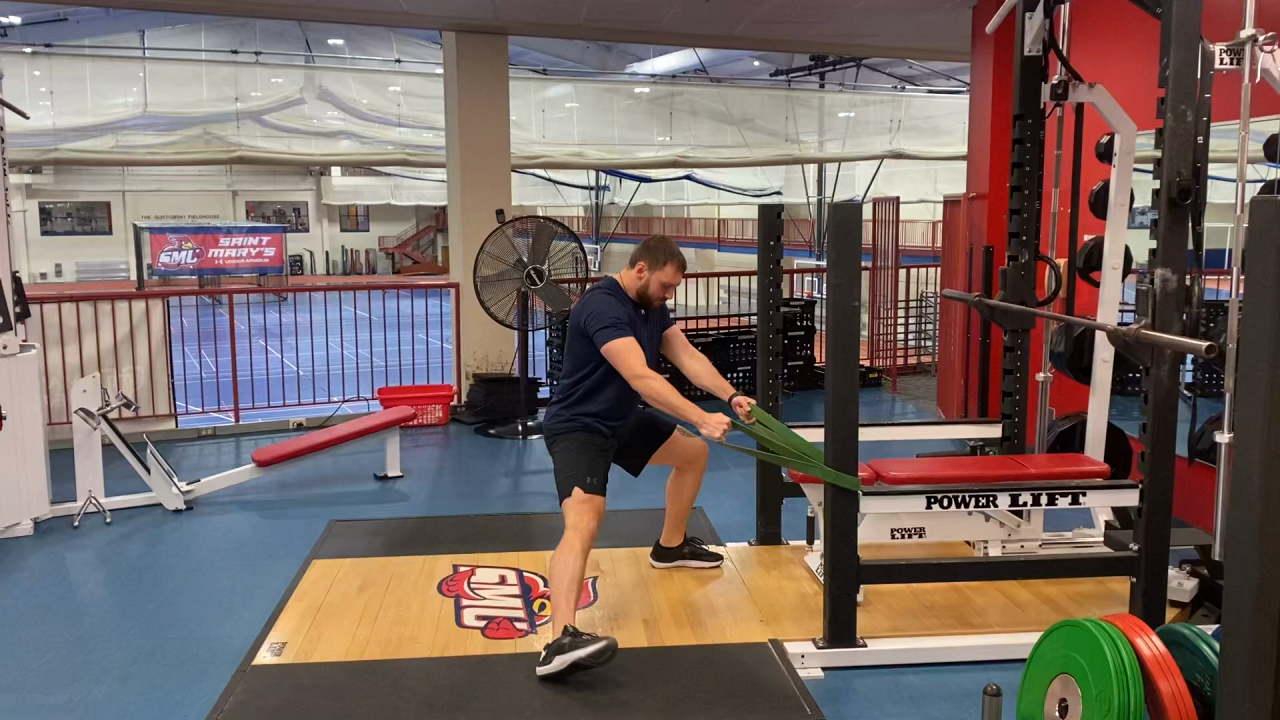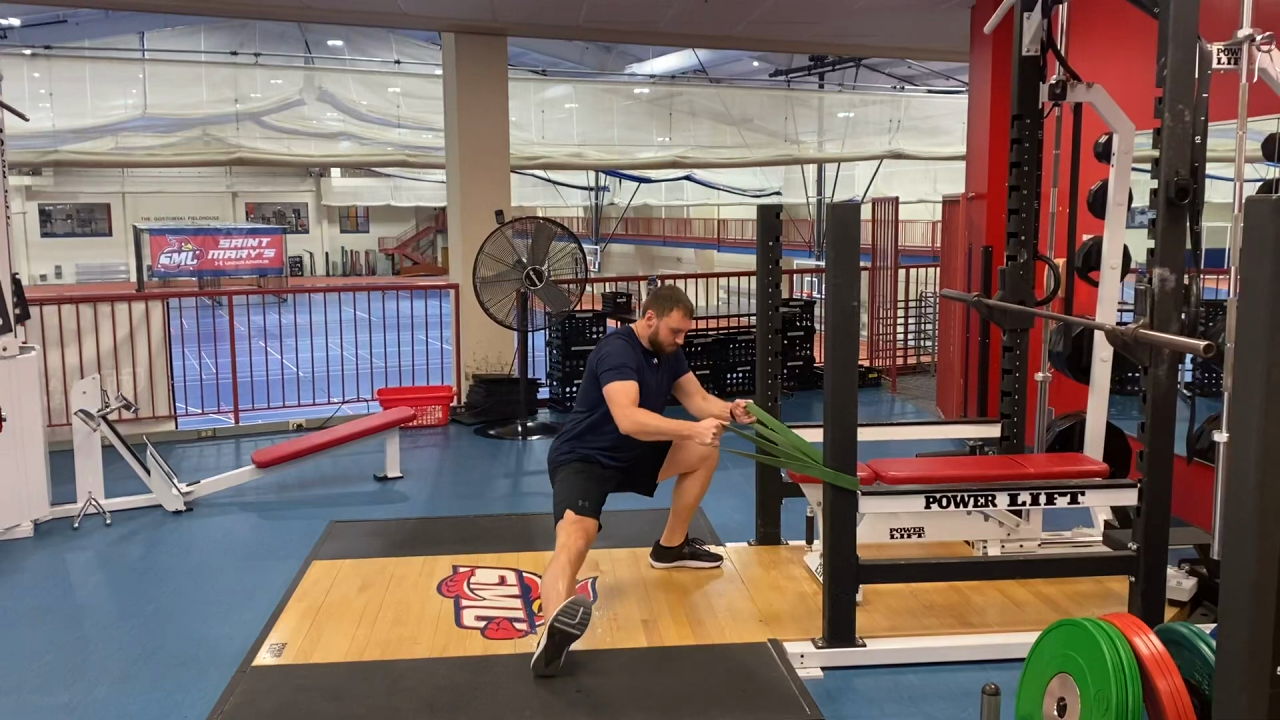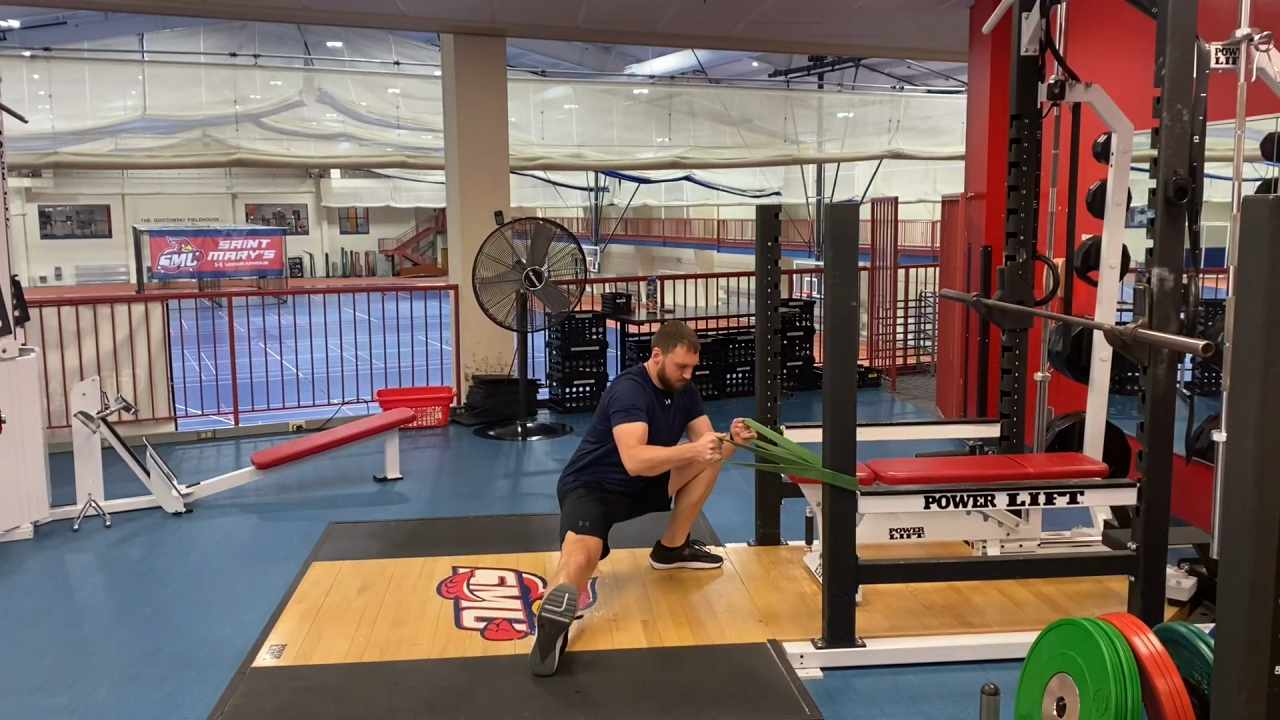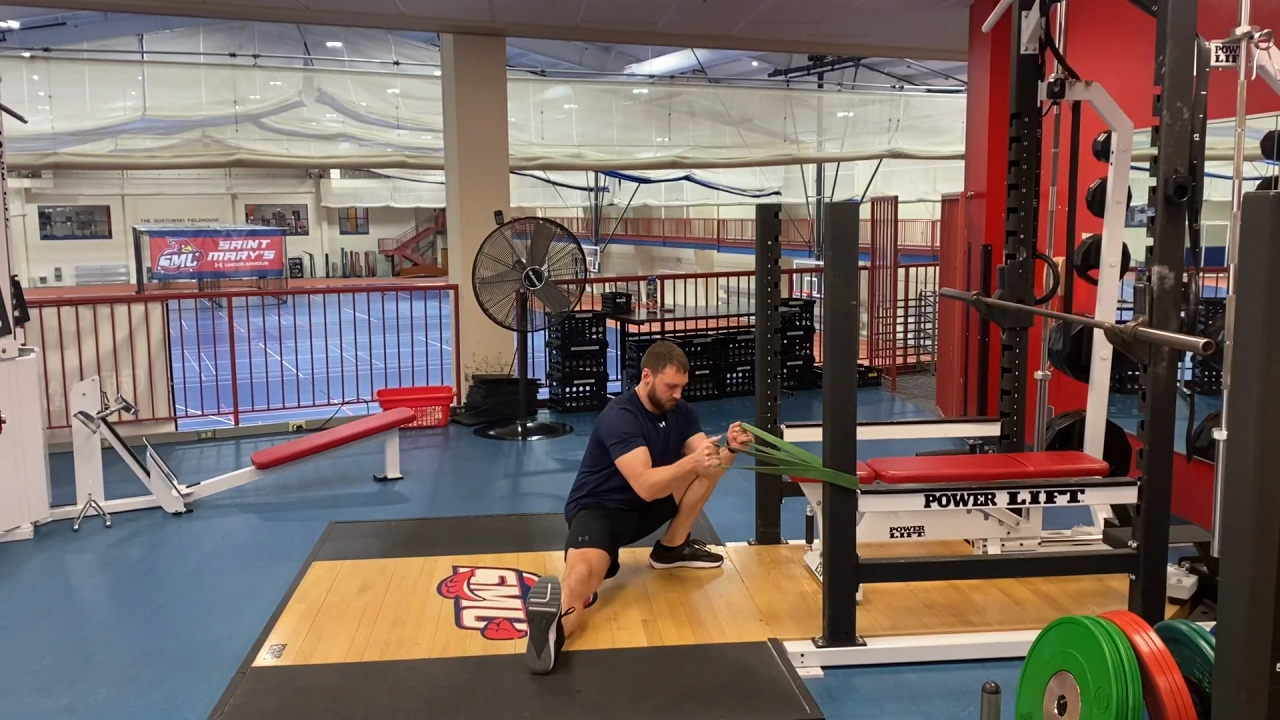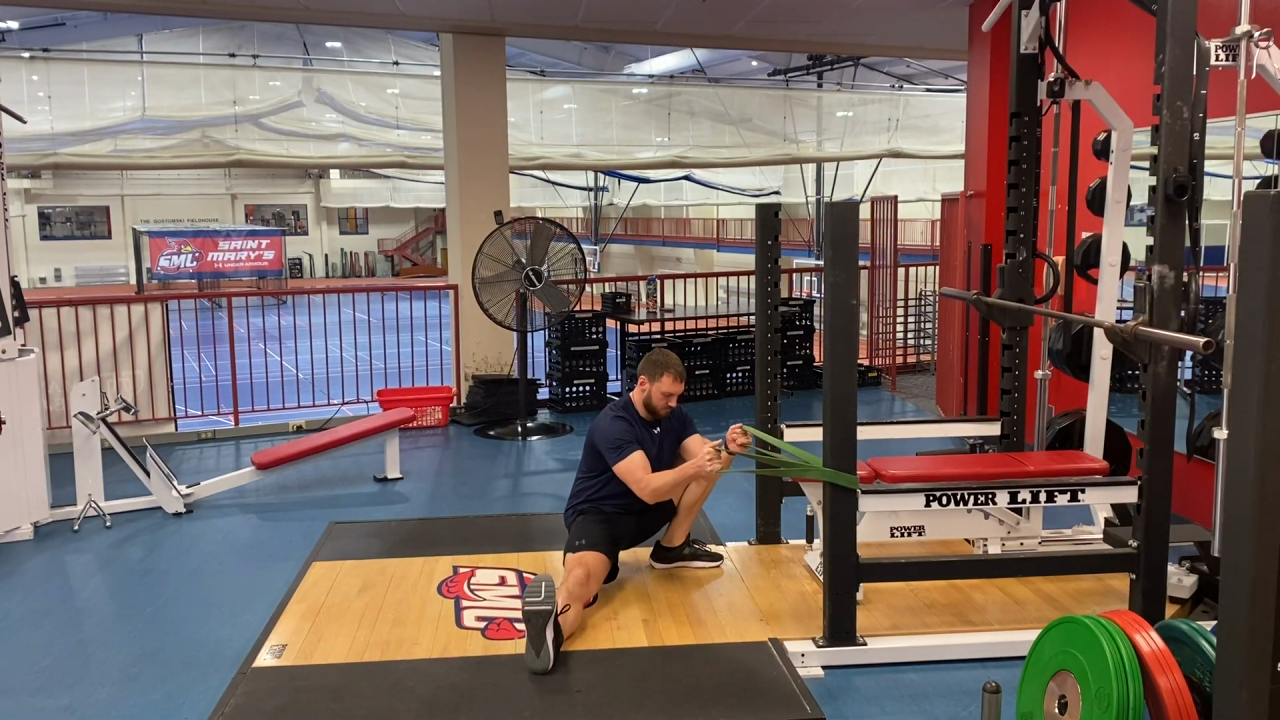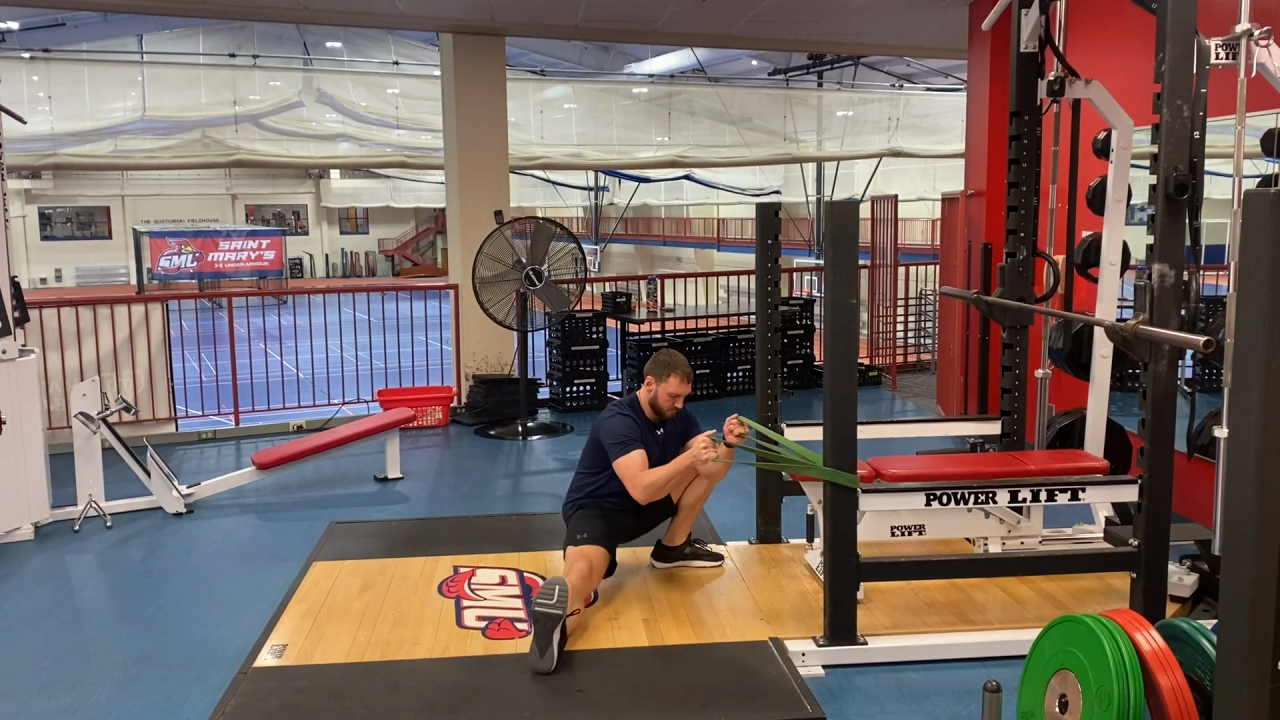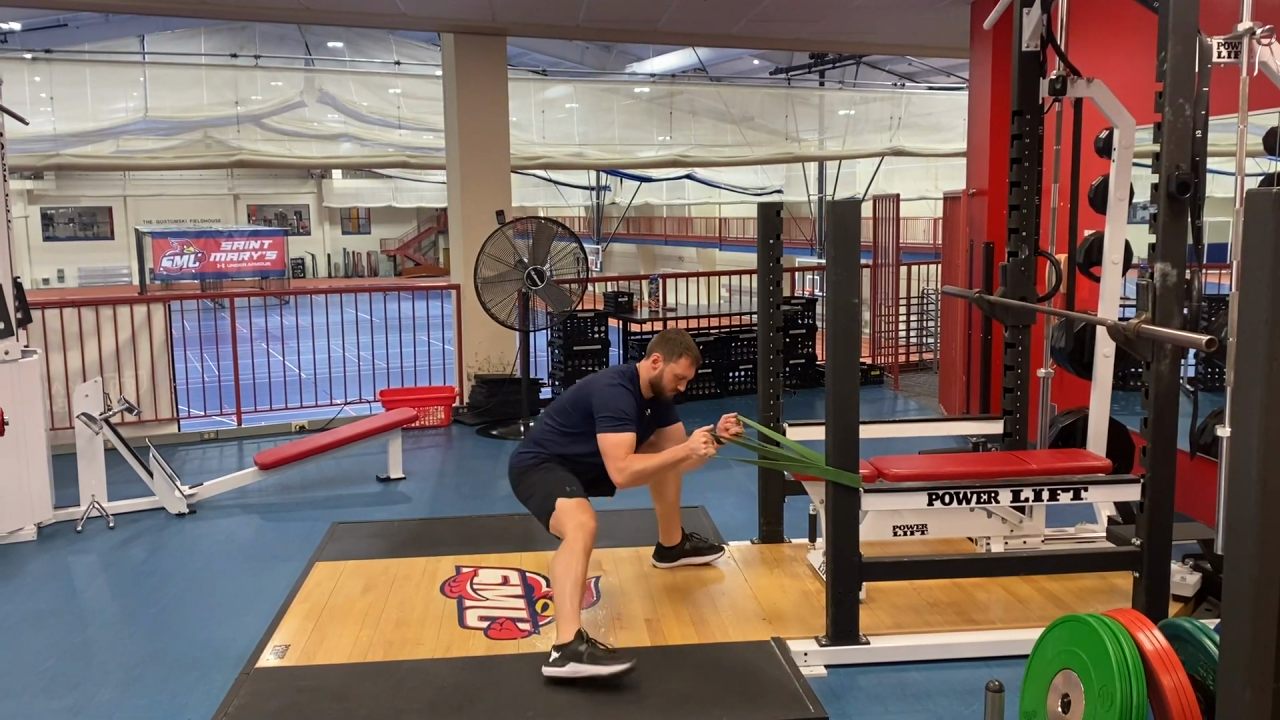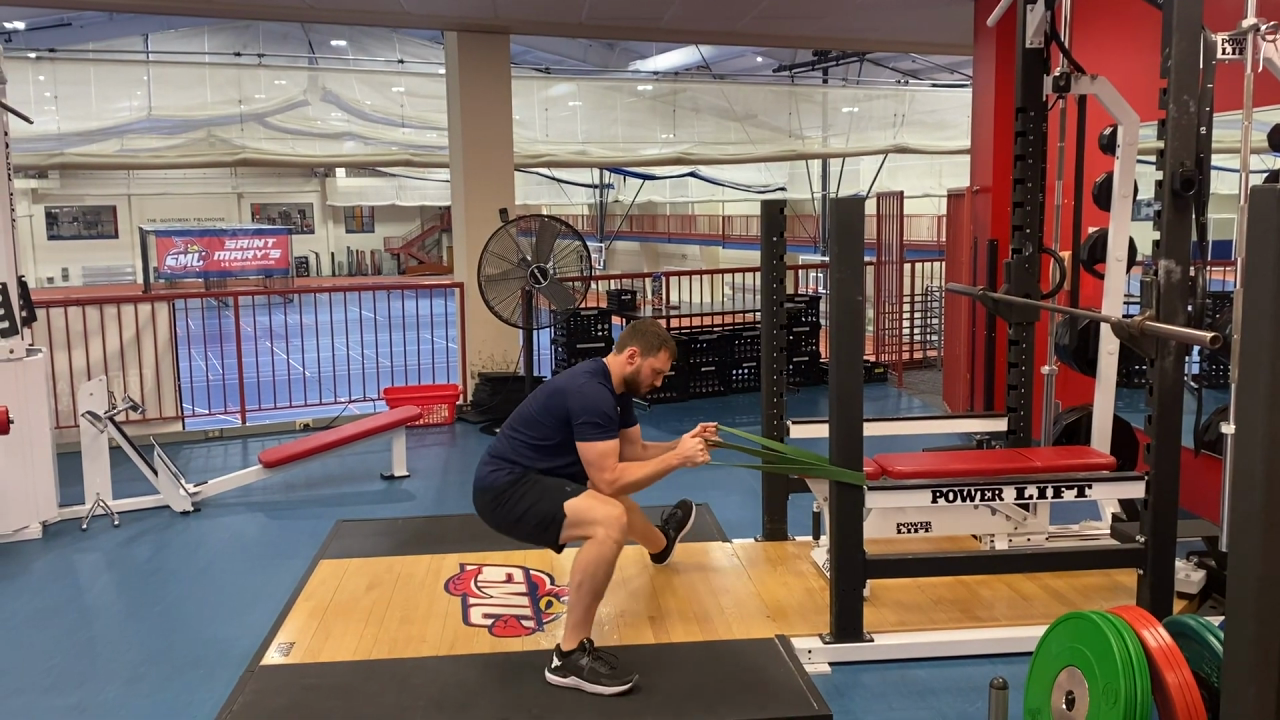
dt=0.5s
person 1, frame 1
left shoulder: (651, 304)
right shoulder: (602, 305)
left elbow: (687, 356)
right elbow: (641, 378)
left wrist: (730, 395)
right wrist: (701, 420)
left hip: (622, 418)
right hip: (578, 426)
left knee: (694, 453)
right knee: (583, 524)
left ankle: (671, 545)
right ankle: (563, 637)
person 1, frame 2
left shoulder: (668, 351)
right shoulder: (617, 351)
left elbow: (697, 399)
right elbow: (627, 419)
left wrist: (729, 410)
right wrist: (692, 429)
left hip: (629, 454)
right hip: (582, 459)
left knee: (705, 455)
right knee: (573, 543)
left ankle: (671, 546)
right ankle: (553, 630)
person 1, frame 3
left shoulder: (685, 392)
right shoulder: (629, 390)
left elbow: (708, 448)
right elbow: (634, 460)
left wrist: (731, 440)
right wrist: (691, 449)
left hip: (640, 486)
right hip: (591, 488)
left knee: (709, 464)
right knee: (578, 561)
left ankle: (672, 547)
right ankle: (553, 630)
person 1, frame 4
left shoulder: (680, 412)
right shoulder: (620, 418)
left elbow: (708, 467)
right elbow: (646, 486)
left wrist: (729, 449)
right wrist: (692, 461)
left hip: (644, 507)
right hip: (598, 510)
left knee: (709, 468)
right knee: (582, 574)
left ankle: (672, 547)
person 1, frame 5
left shoulder: (674, 415)
right shoulder: (613, 424)
left elbow: (702, 461)
right elbow: (647, 488)
left wrist: (728, 450)
right wrist: (695, 467)
left hip: (644, 511)
right hip: (599, 514)
left knee: (707, 468)
right knee: (581, 577)
left ankle: (673, 548)
person 1, frame 6
left shoulder: (678, 416)
right shoulder: (617, 422)
left elbow: (710, 470)
right elbow: (641, 490)
left wrist: (727, 445)
right wrist: (690, 456)
left hip: (643, 507)
right hip: (596, 509)
left knee: (711, 465)
right knee: (583, 568)
left ankle: (673, 546)
right ankle: (554, 627)
person 1, frame 7
left shoulder: (657, 393)
right shoulder: (614, 390)
left elbow: (678, 453)
right elbow: (622, 472)
left wrist: (714, 439)
right wrist: (687, 450)
left hip: (584, 464)
right hip: (537, 465)
left knee: (664, 456)
right knee: (582, 525)
left ankle: (672, 546)
right ankle: (567, 647)
person 1, frame 8
left shoulder: (615, 387)
right shoulder: (590, 391)
left elbow: (634, 453)
right elbow: (608, 481)
left wrist: (684, 444)
right wrist: (676, 458)
left hip: (531, 476)
right hip: (505, 488)
left knee: (613, 494)
right knee: (609, 521)
left ankle: (660, 542)
right ankle: (570, 654)
